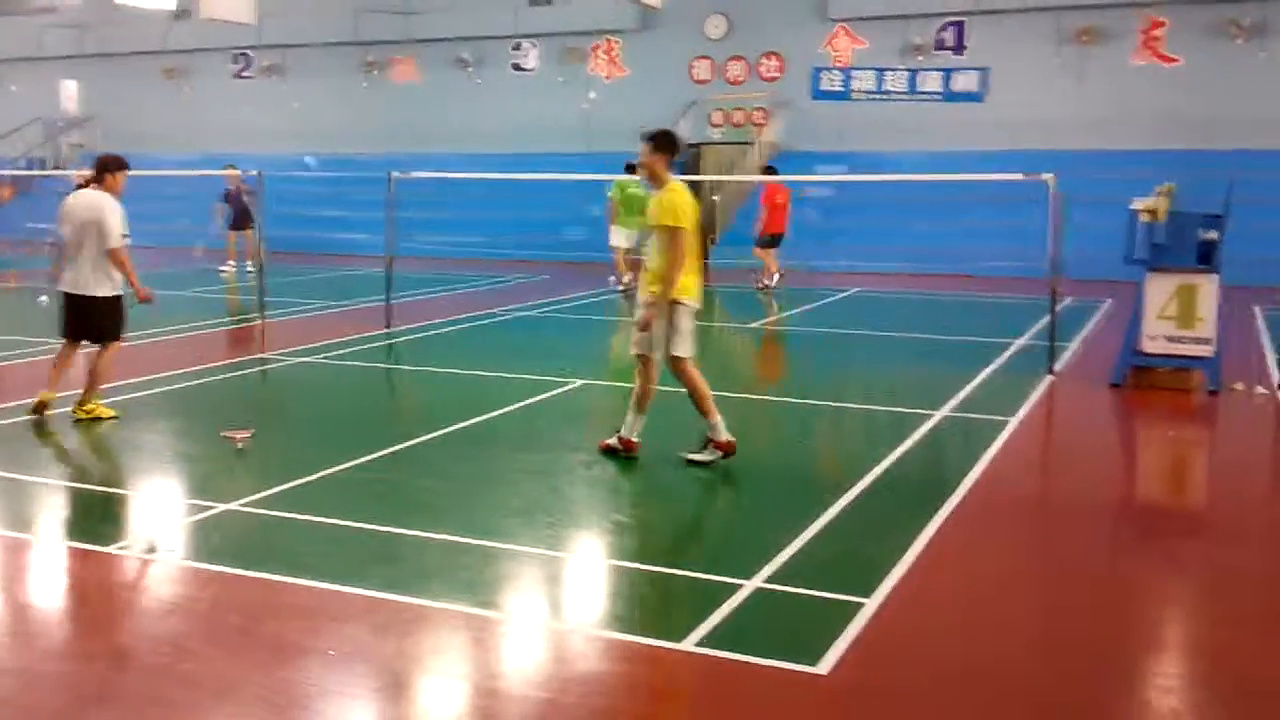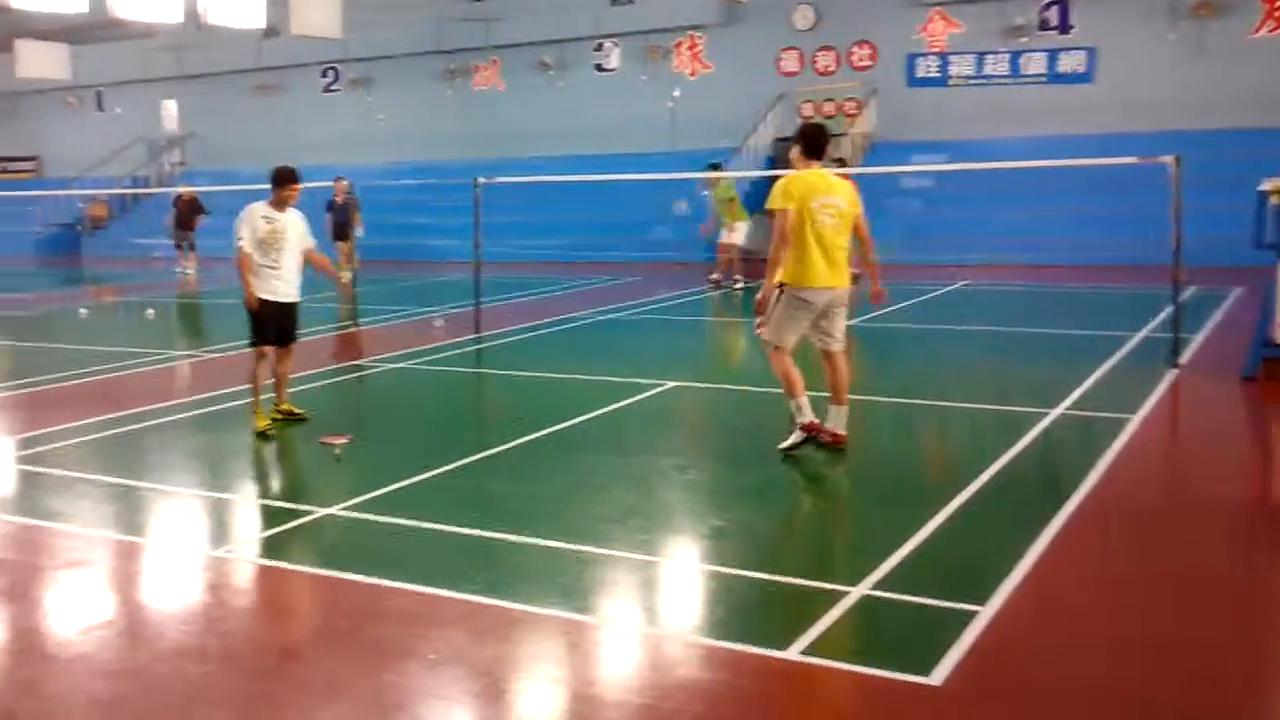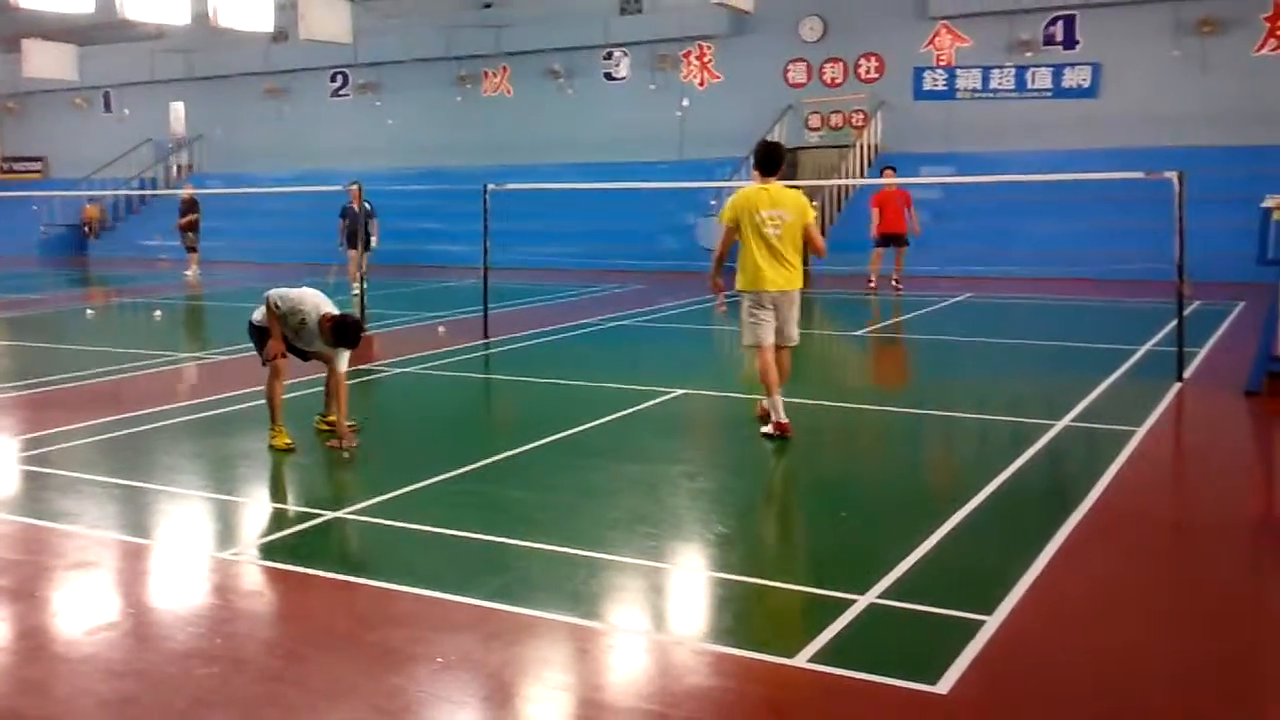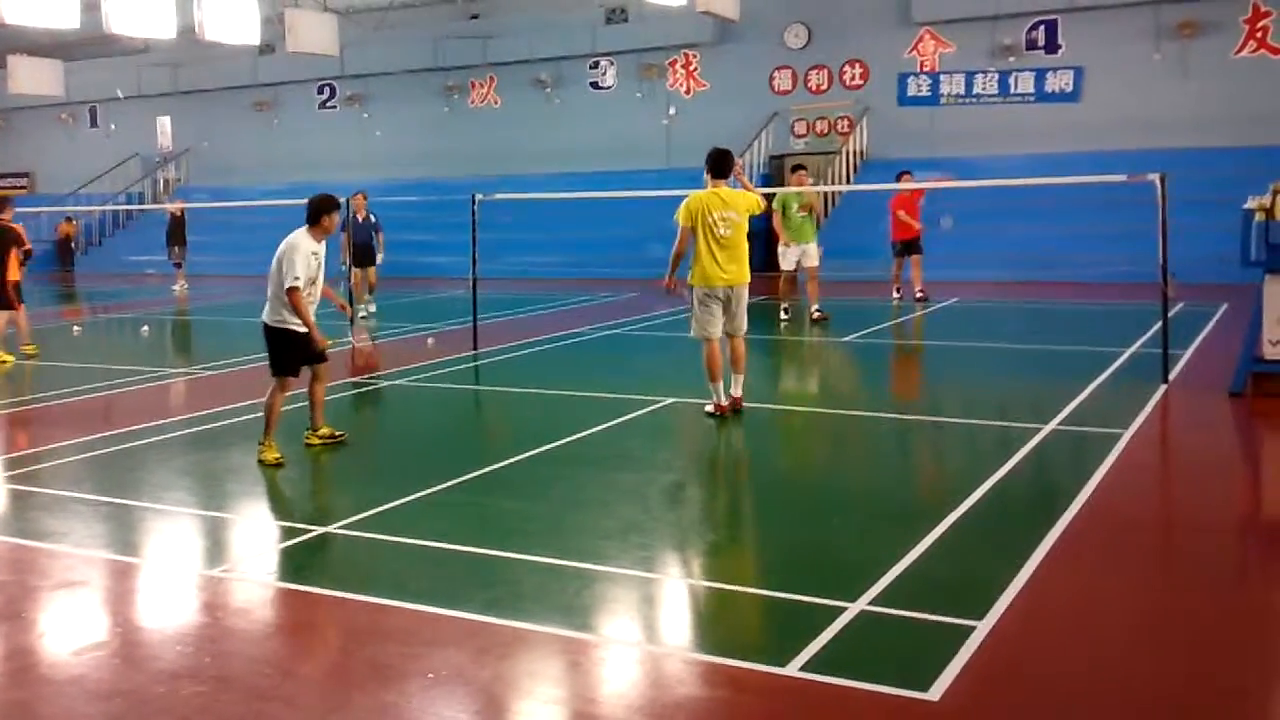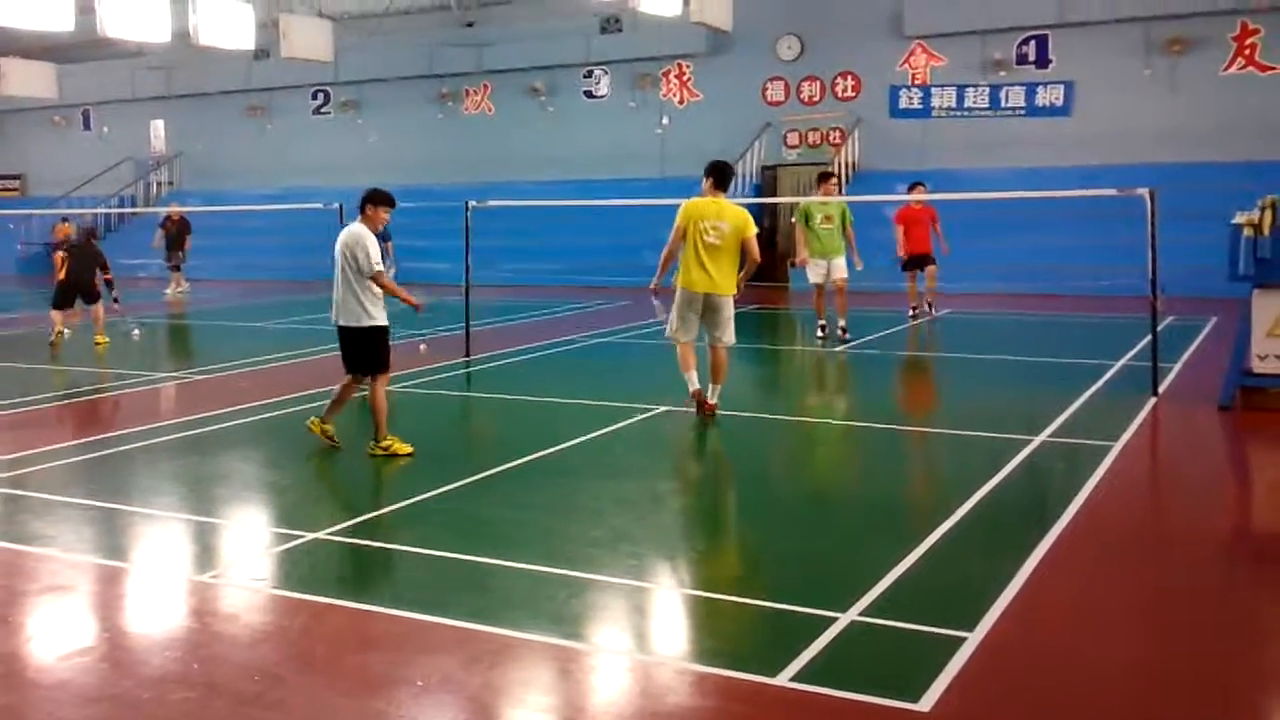
dt=1s
person 1, frame 1
left shoulder: (676, 199)
right shoulder: (661, 196)
left elbow: (677, 258)
left wrist: (658, 303)
right wrist: (648, 298)
left hip: (674, 296)
right hip: (655, 295)
left knee: (681, 366)
right knee: (645, 362)
left ankle: (722, 438)
right ankle: (628, 437)
person 1, frame 2
left shoulder: (790, 184)
right shoulder: (845, 188)
left elbow: (783, 236)
right elbow: (865, 240)
left wrist: (767, 285)
right wrist: (874, 281)
left hip: (800, 284)
right hip: (837, 285)
left knee: (778, 350)
right knee: (834, 353)
left ankle: (807, 422)
right ankle: (836, 428)
person 1, frame 3
left shoulder: (739, 200)
right shoulder: (798, 199)
left elbow: (724, 246)
right elbow: (819, 249)
left wrist: (715, 275)
right wrist: (813, 245)
left hip: (755, 287)
right hip: (789, 286)
left knee: (764, 350)
right knee: (783, 348)
left ankle: (779, 420)
right ankle: (771, 405)
person 1, frame 4
left shoulder: (693, 202)
right shoulder: (744, 199)
left elbow: (681, 247)
right elbow: (762, 203)
left wrist: (670, 275)
right wrist: (743, 179)
left hip: (707, 281)
right hip: (738, 280)
left knee: (711, 341)
right knee: (736, 337)
left ankle: (720, 402)
right ankle: (736, 395)
person 1, frame 5
left shoulder: (690, 208)
right shoulder: (742, 215)
left elbow: (671, 249)
right elbow: (754, 257)
left wrist: (658, 276)
right wrist: (740, 280)
left hip: (690, 287)
right hip: (723, 290)
left knee: (684, 341)
right knee: (718, 345)
left ankle: (695, 389)
right ankle: (711, 400)
person 2, frame 1
left shoulder: (72, 201)
right shoulder: (109, 206)
left elbow: (64, 243)
right elbow: (116, 252)
left wrist: (58, 268)
right wrist: (137, 286)
left hip: (73, 286)
right hip: (102, 290)
left knee: (71, 343)
right knee: (108, 345)
left ankle: (47, 394)
right ankle: (85, 404)
person 2, frame 2
left shoulder: (297, 218)
right shoulder: (253, 213)
left elbow: (311, 253)
right elbow: (243, 253)
left wrist: (338, 276)
right wrist: (248, 287)
left hip: (289, 296)
right hip: (262, 296)
left knee: (285, 350)
right knee: (263, 352)
left ankle: (280, 404)
right ankle: (258, 411)
person 2, frame 3
left shoulder: (341, 335)
right shoulder: (304, 302)
left elbow: (339, 379)
right elbow: (270, 298)
left wrist: (341, 422)
right wrist: (276, 338)
right hip: (266, 325)
left knee: (334, 363)
right knee: (278, 366)
left ankle: (327, 417)
right ankle: (276, 430)
person 2, frame 4
left shoulder: (319, 243)
right shoulder: (297, 246)
right elbow: (293, 293)
left wrist: (336, 299)
right wrist: (313, 330)
left hip: (303, 325)
right hip: (283, 325)
left knee: (319, 371)
right knee: (283, 382)
left ankle: (316, 430)
right ankle: (267, 443)
person 2, frame 5
left shoulder: (347, 234)
right shoulder: (363, 236)
right elbow: (378, 277)
right wrist: (408, 299)
left hip: (347, 319)
right hip: (368, 320)
left knee: (357, 377)
right knee: (379, 378)
left ankle: (324, 421)
right ankle: (380, 441)
